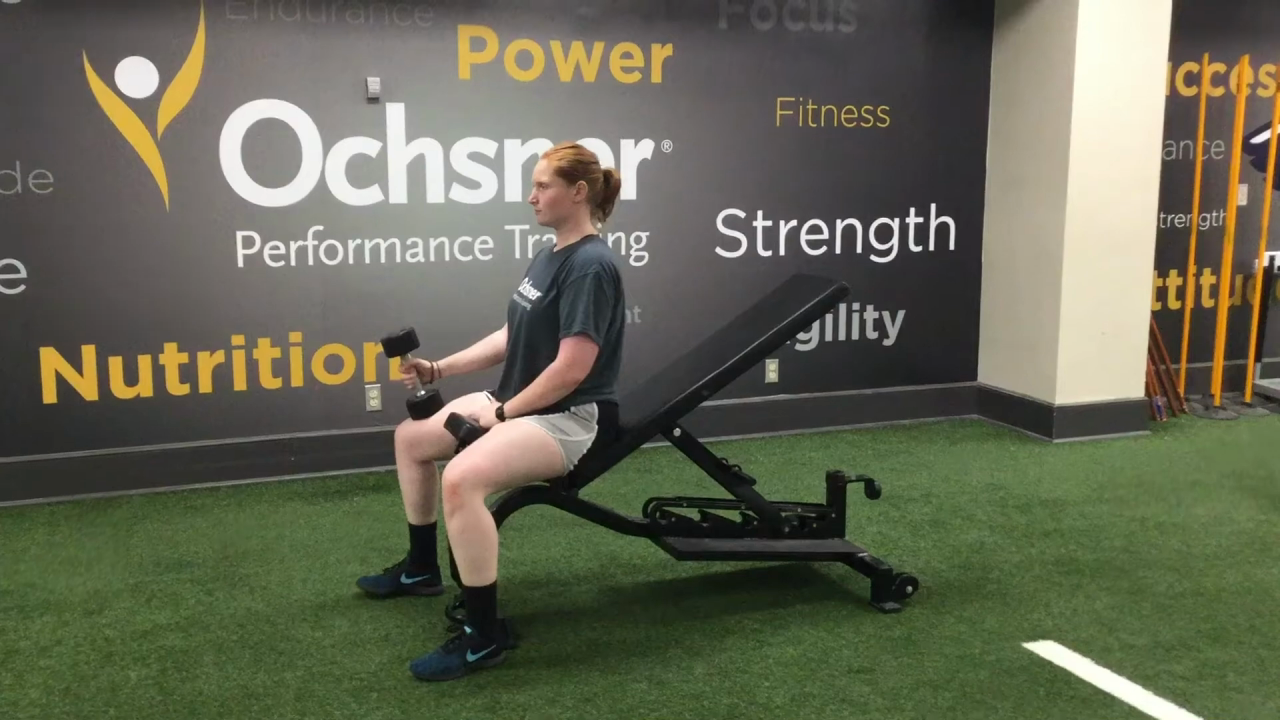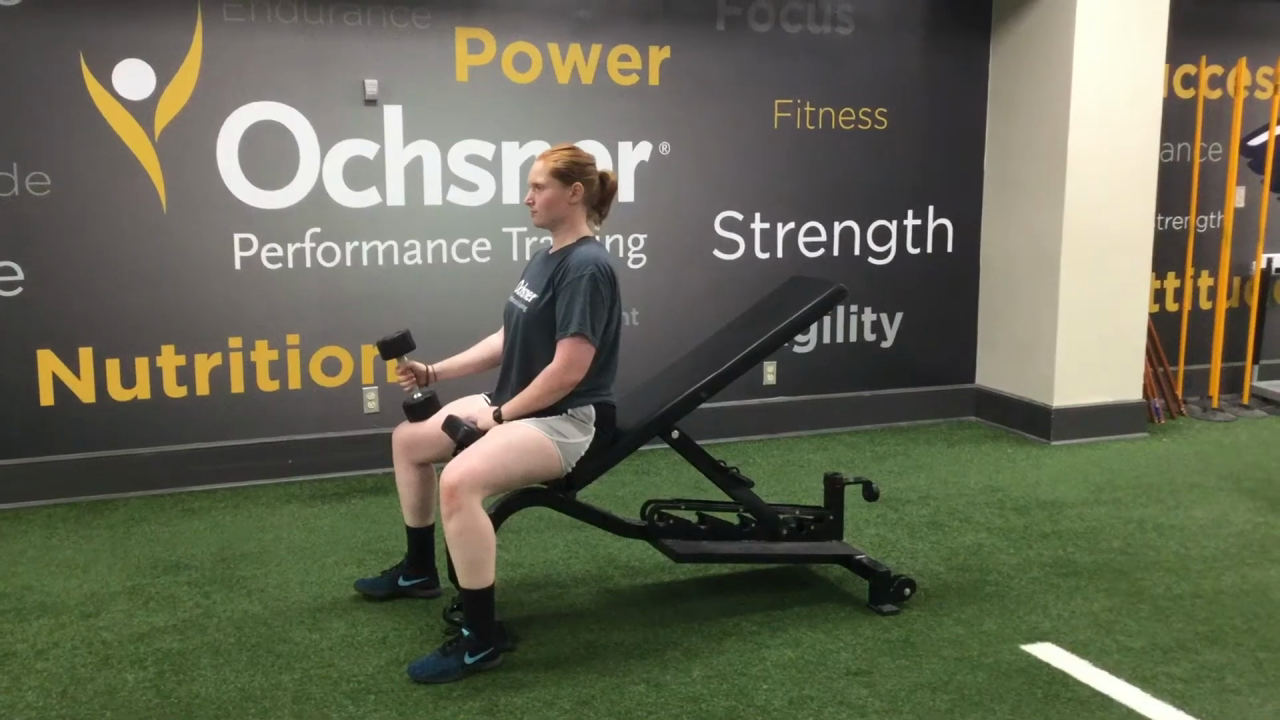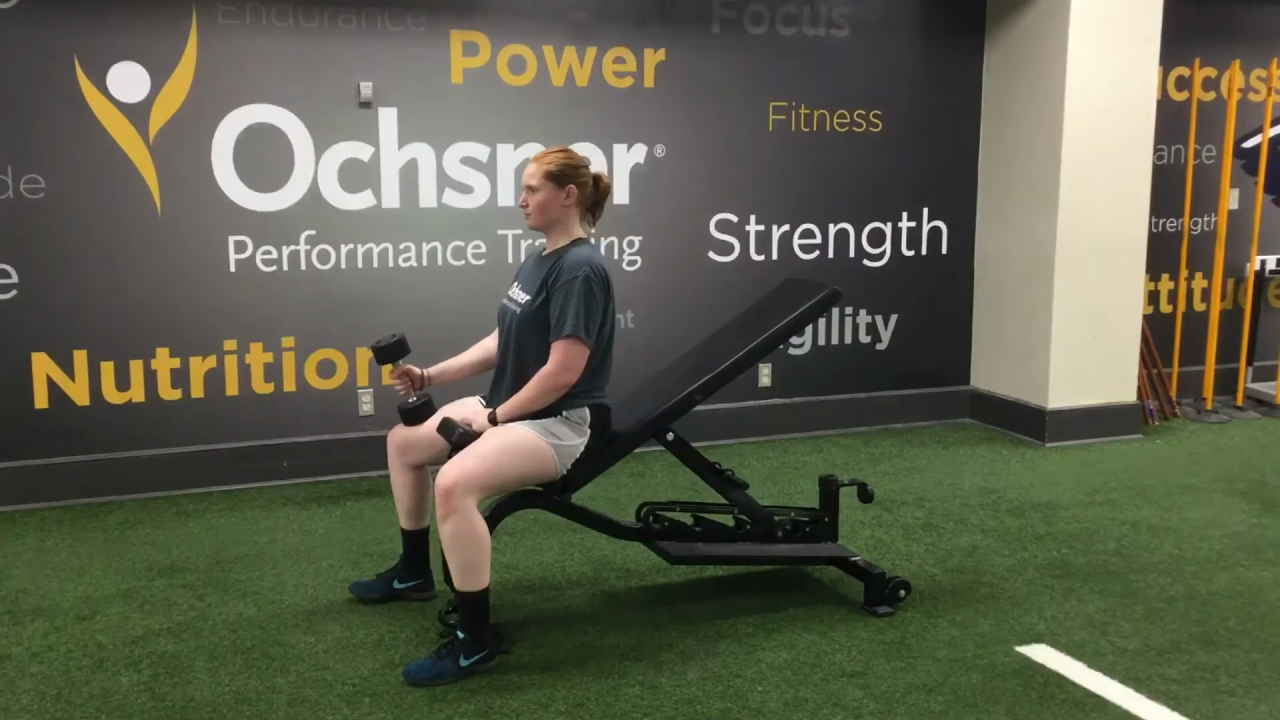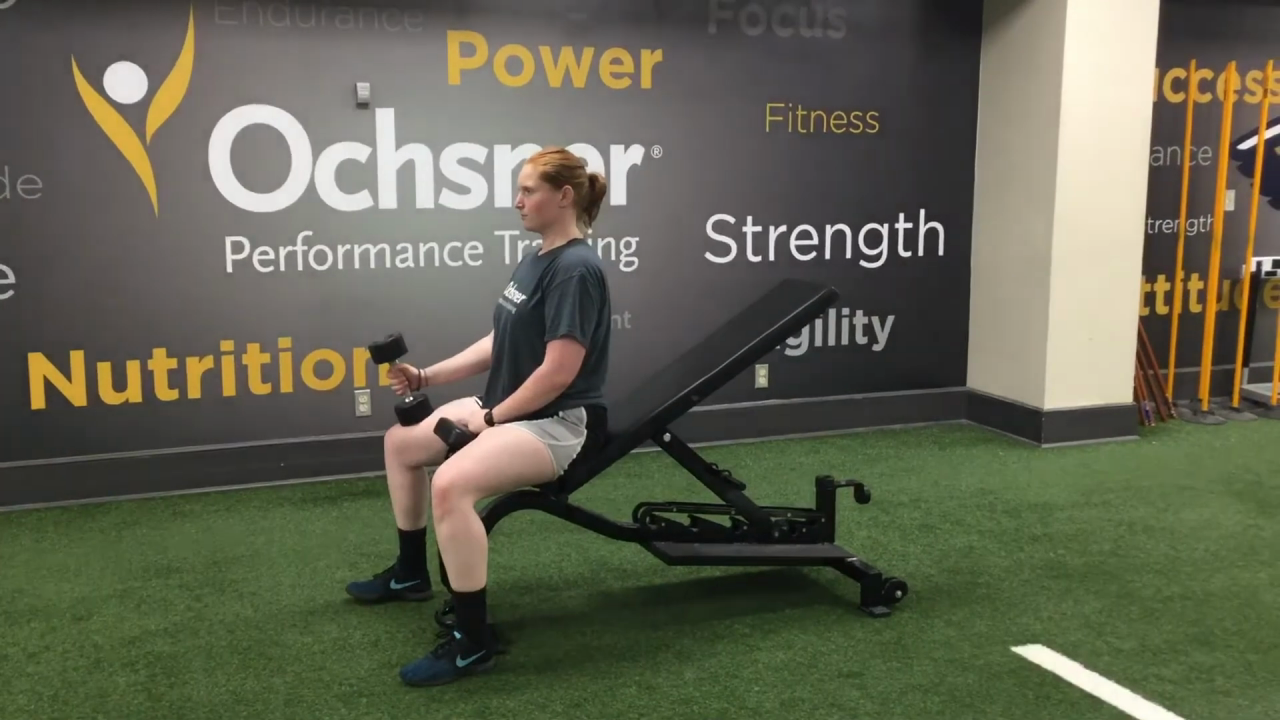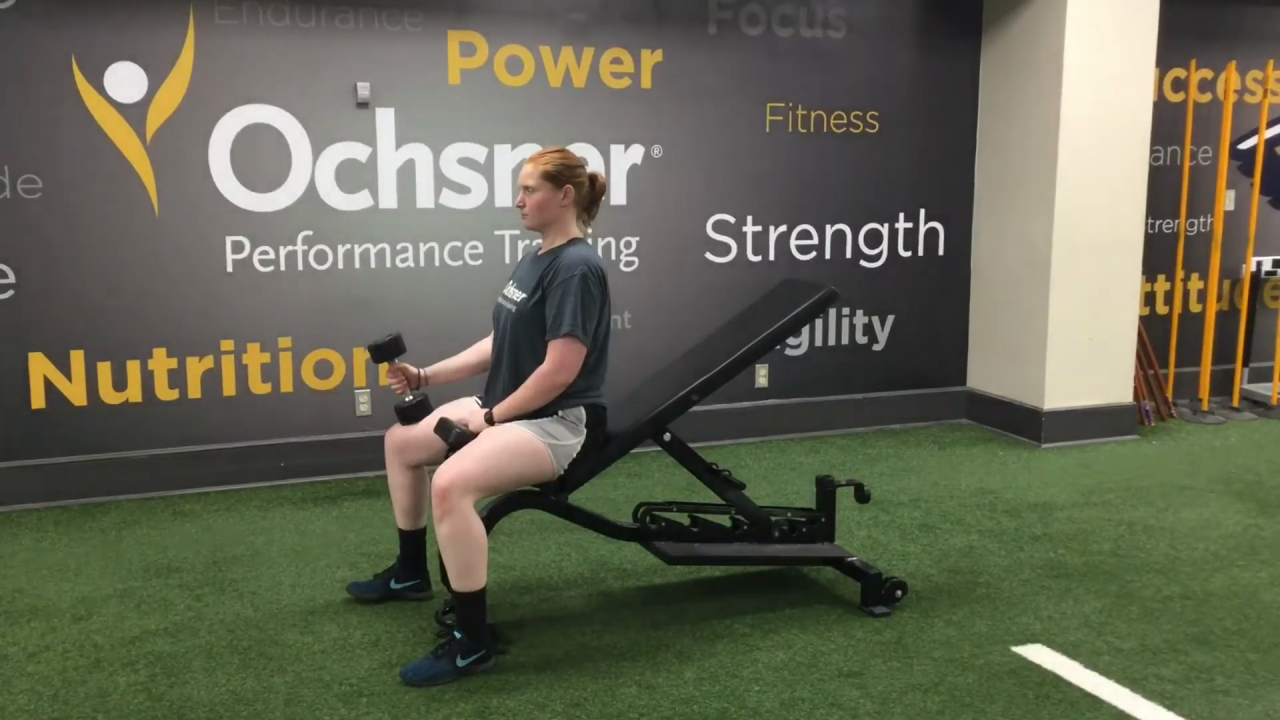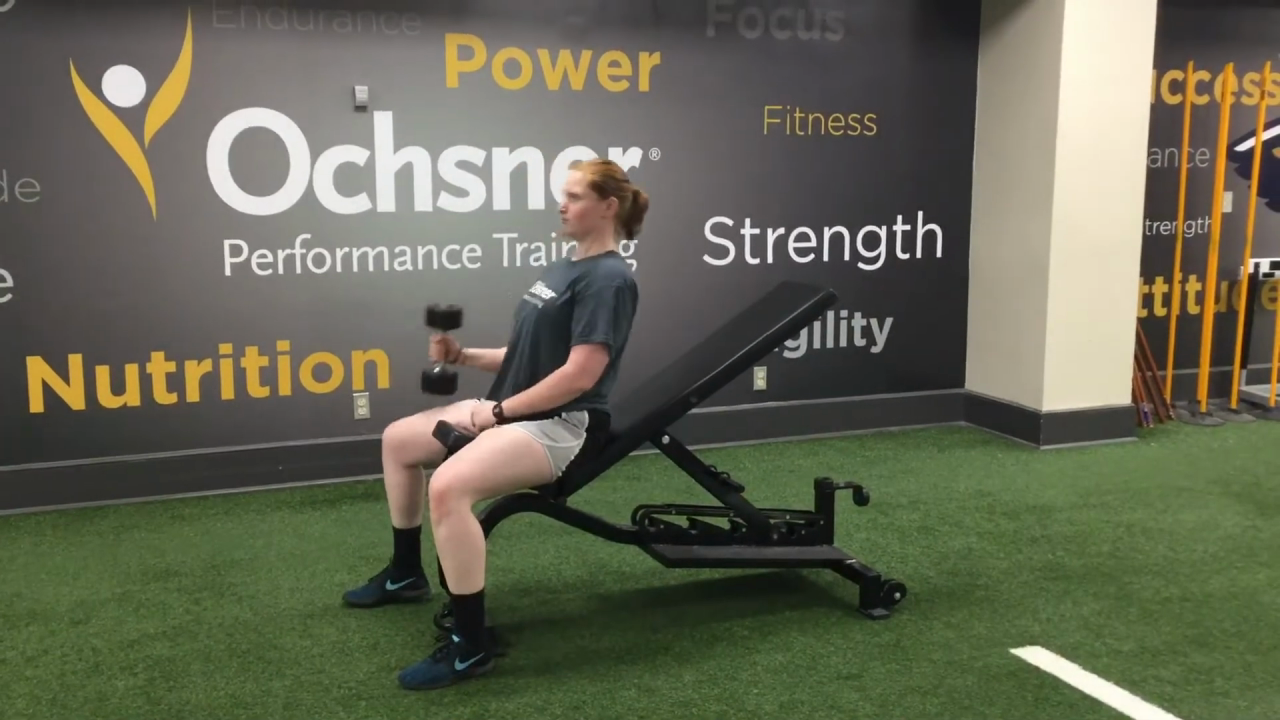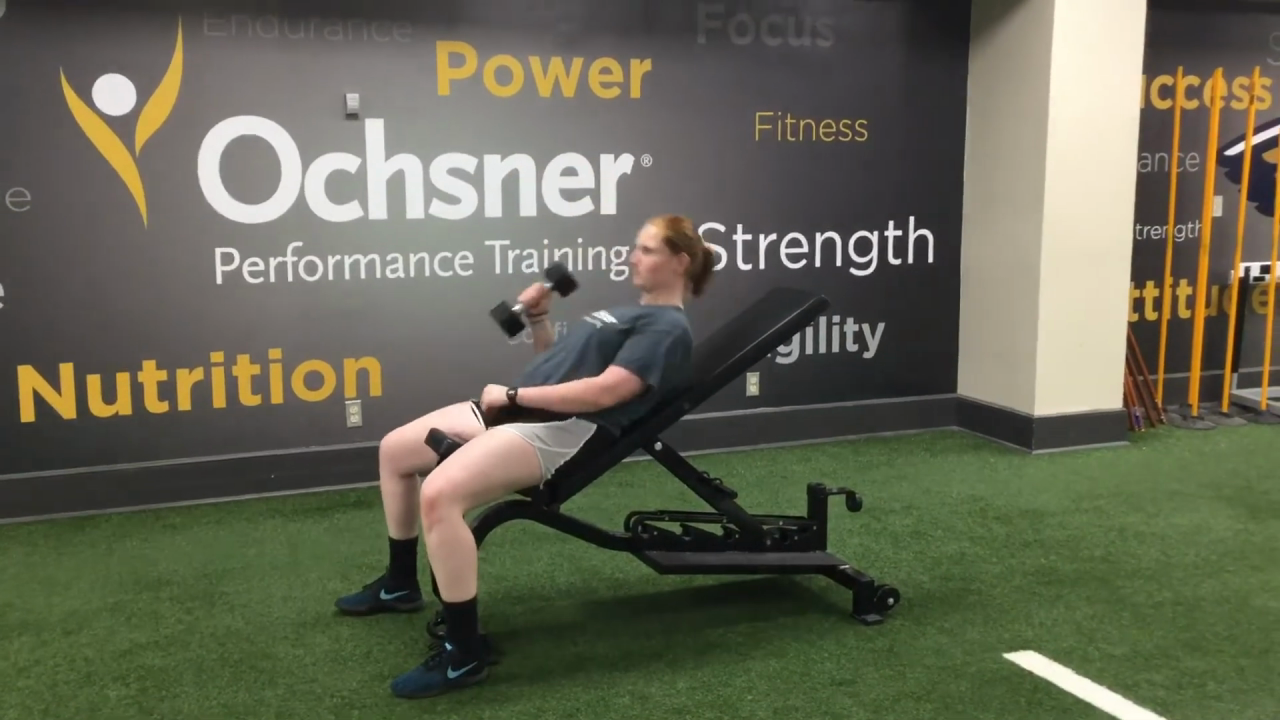
dt=0.4s
person 1, frame 1
left shoulder: (590, 266)
right shoulder: (549, 256)
left elbow: (572, 368)
right elbow: (510, 338)
left wrist: (504, 412)
right wrist: (438, 368)
left hip: (569, 416)
right hip: (519, 400)
left knee: (461, 478)
right knee: (411, 436)
left ankle: (483, 637)
right ankle: (421, 567)
person 1, frame 2
left shoulder: (586, 267)
right shoulder: (545, 257)
left elbow: (568, 370)
right elbow: (506, 341)
left wrist: (502, 415)
right wrist: (434, 372)
left hip: (567, 419)
right hip: (517, 403)
left knee: (460, 480)
right knee: (408, 439)
left ankle: (480, 640)
right ankle: (419, 570)
person 1, frame 3
left shoulder: (579, 268)
right shoulder: (538, 260)
left elbow: (563, 372)
right elbow: (501, 343)
left wrist: (496, 418)
right wrist: (429, 376)
left hip: (561, 421)
right hip: (511, 406)
left knee: (454, 484)
right knee: (403, 442)
left ankle: (475, 642)
right ankle: (414, 572)
person 1, frame 4
left shoulder: (575, 269)
right shoulder: (534, 260)
left elbow: (558, 372)
right elbow: (497, 344)
left wrist: (493, 418)
right wrist: (425, 376)
left hip: (557, 421)
right hip: (508, 406)
left knee: (452, 484)
right knee: (400, 442)
left ankle: (472, 642)
right ankle: (411, 572)
person 1, frame 5
left shoulder: (577, 268)
right shoulder: (534, 260)
left elbow: (560, 370)
right elbow: (498, 345)
left wrist: (493, 418)
right wrist: (425, 376)
left hip: (558, 420)
right hip: (508, 406)
left knee: (451, 485)
right knee: (400, 442)
left ankle: (472, 642)
right ankle: (411, 571)
person 1, frame 6
left shoulder: (610, 279)
right shoulder: (563, 267)
left elbow: (579, 374)
left wrist: (499, 412)
right wrist: (465, 356)
left hip: (563, 425)
right hip: (514, 408)
left knee: (449, 487)
right knee: (398, 440)
left ankle: (471, 646)
right ankle: (406, 572)
person 1, frame 7
left shoulder: (669, 329)
right shoulder: (632, 313)
left elbow: (605, 391)
left wrist: (513, 395)
right wrist: (538, 320)
left hip: (563, 431)
right hip: (520, 411)
left knee: (439, 496)
right knee: (395, 450)
left ankle: (464, 653)
right ankle: (400, 583)
